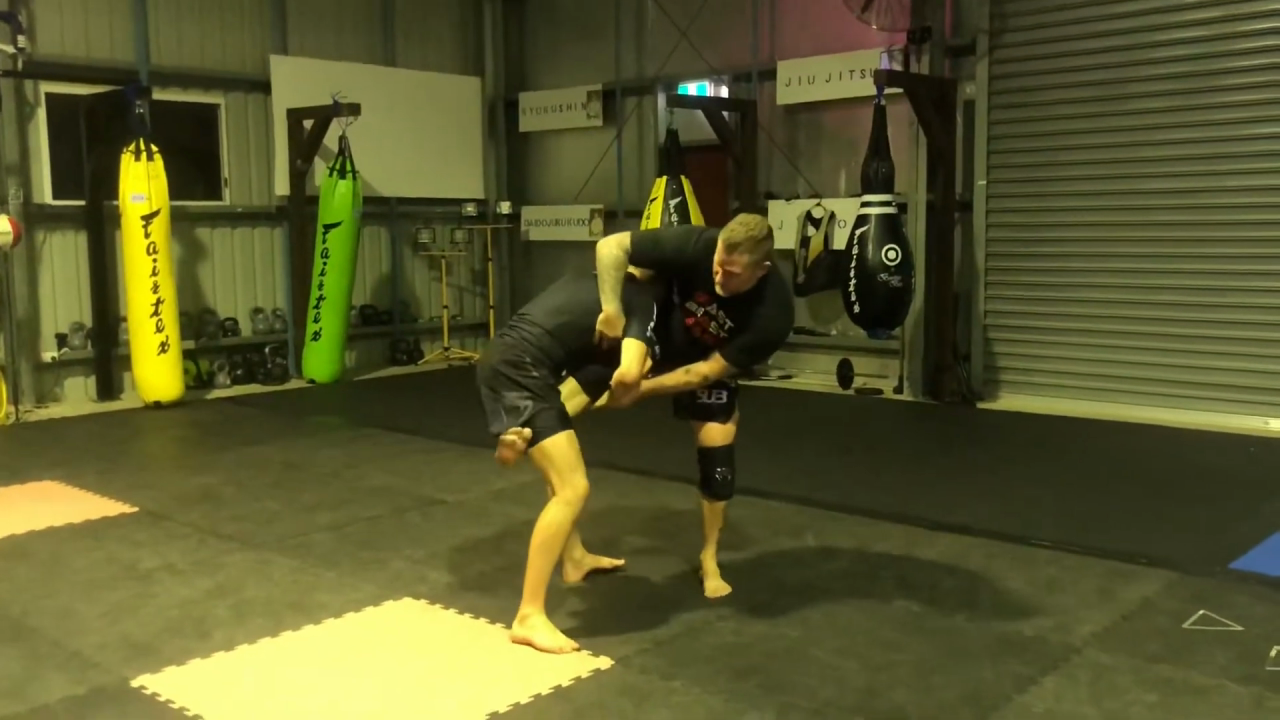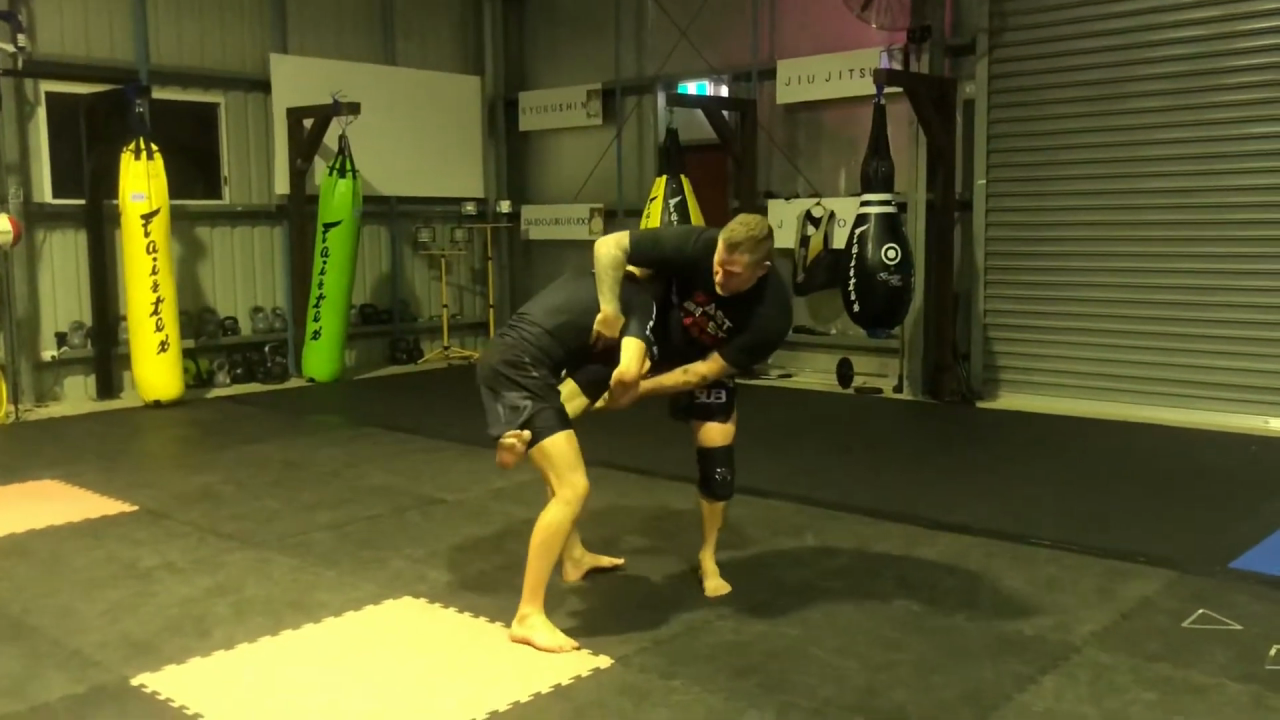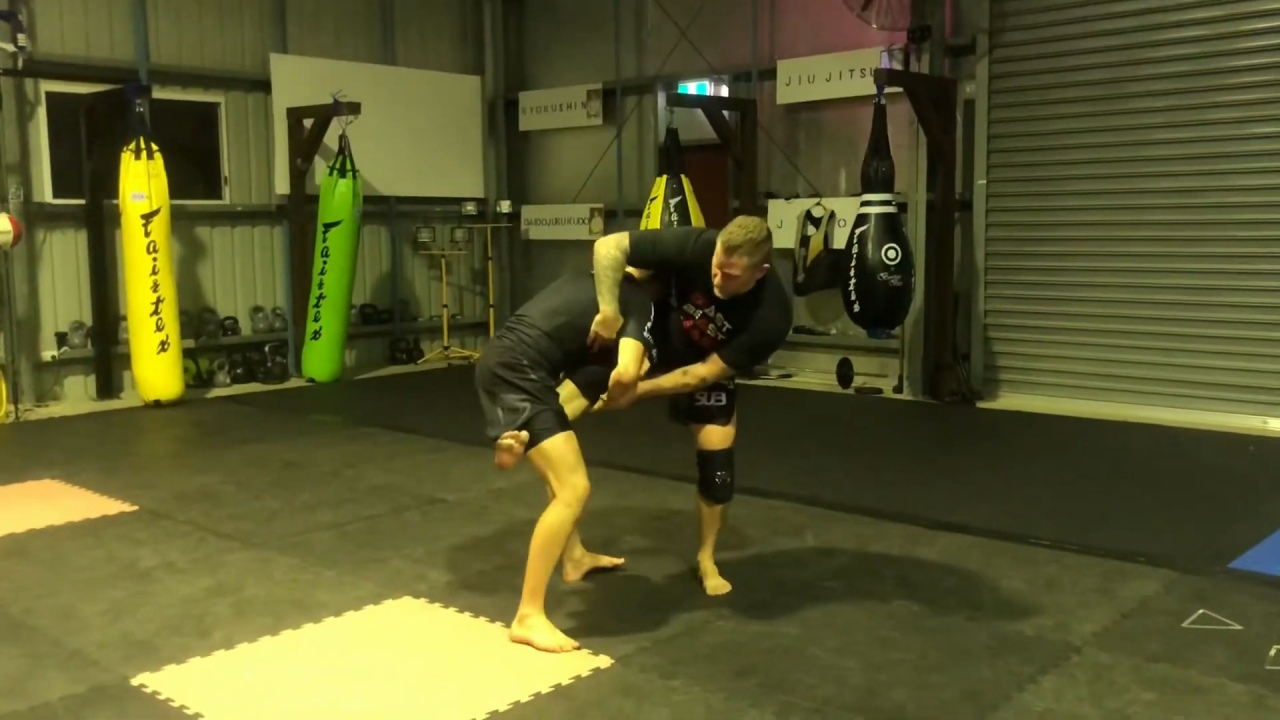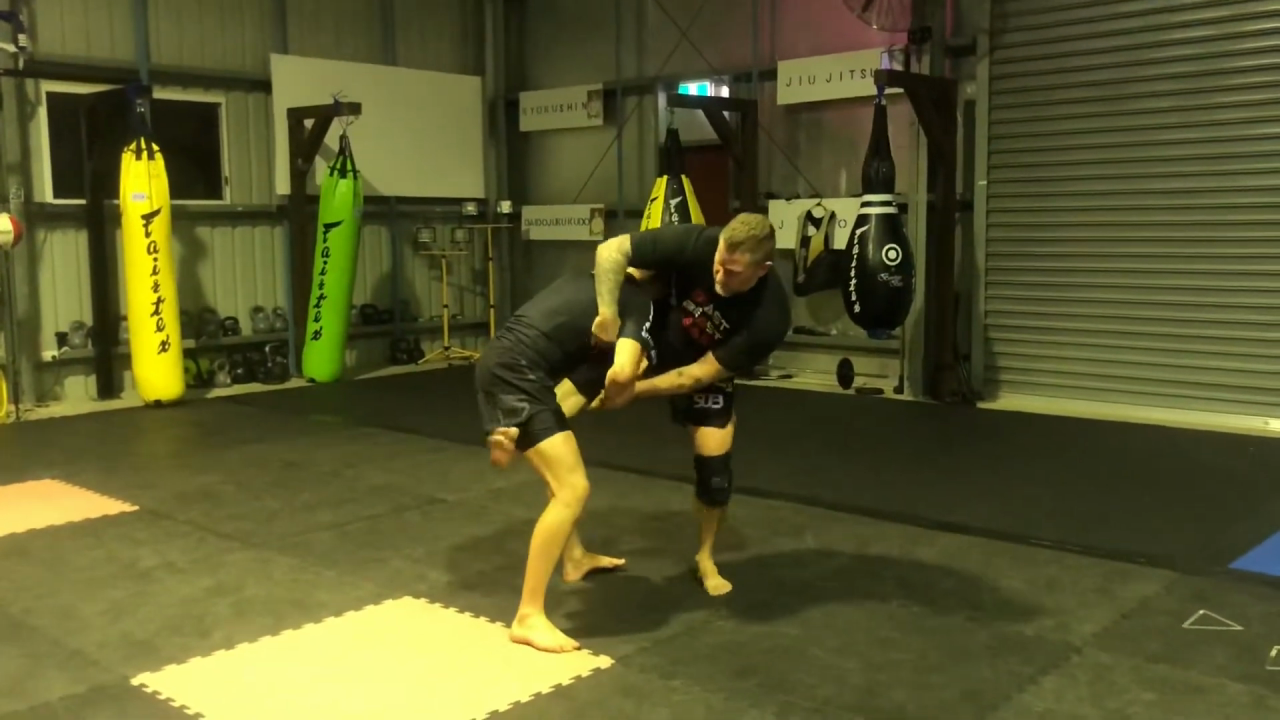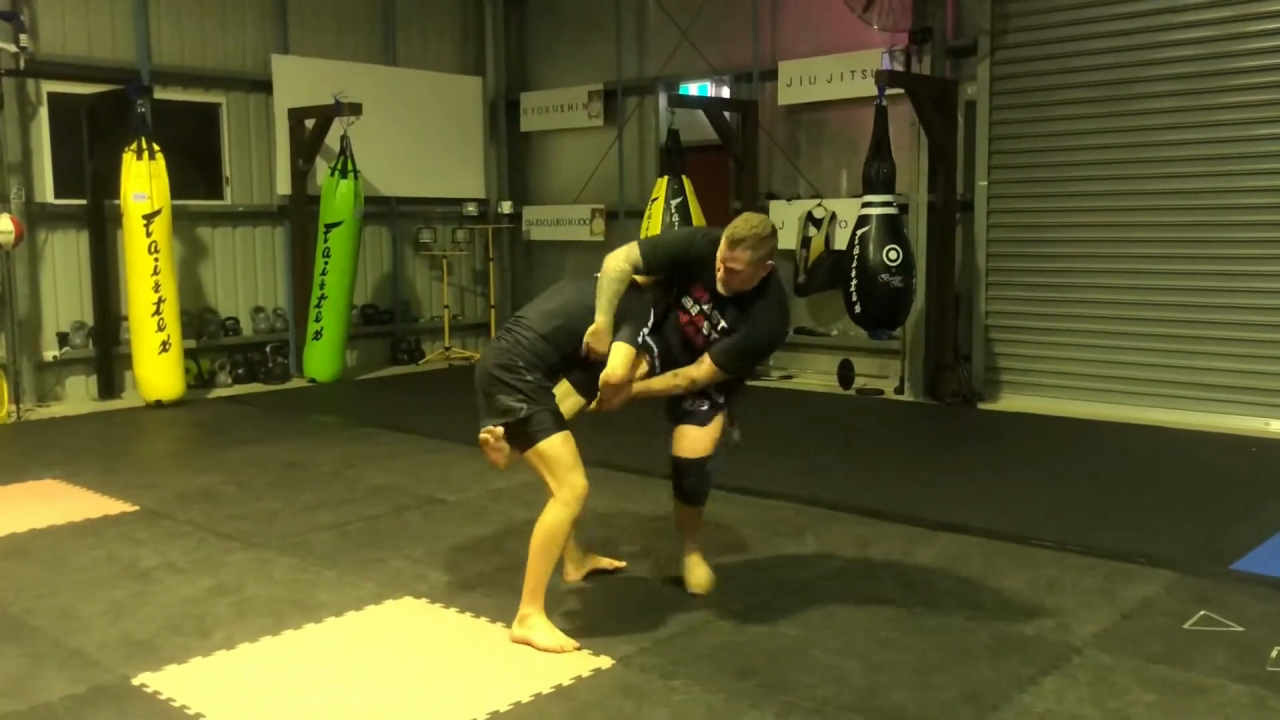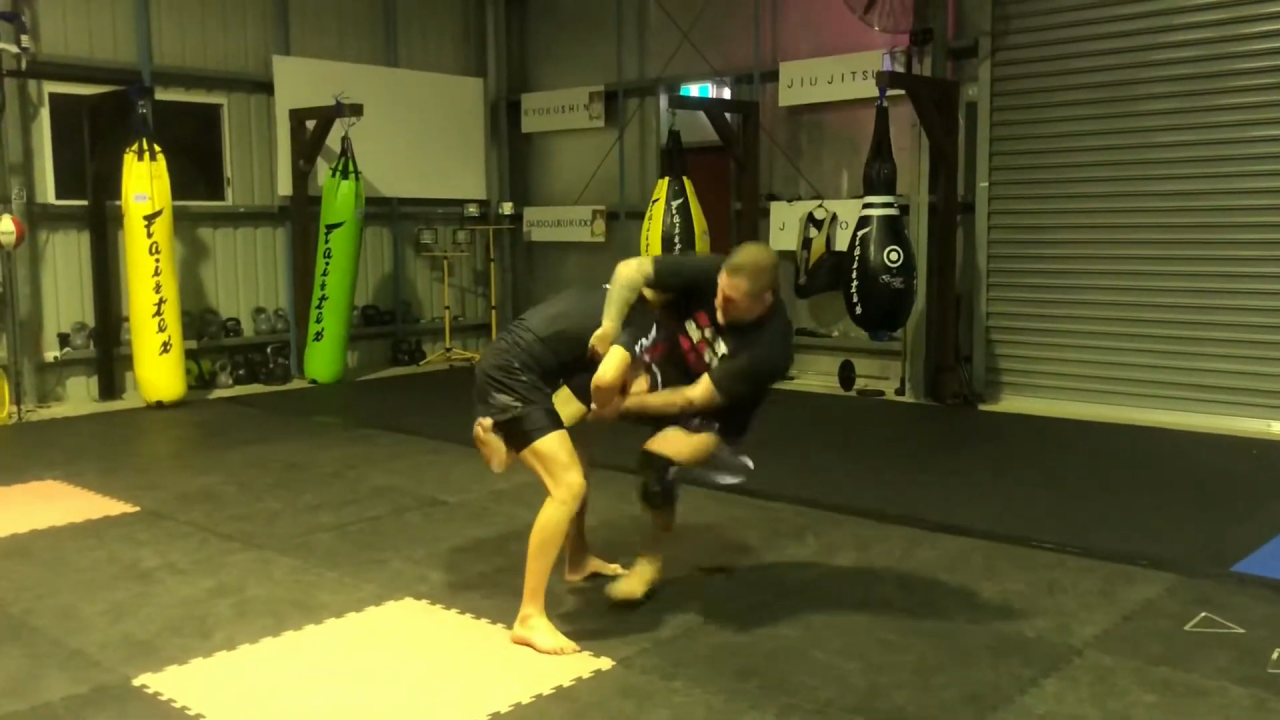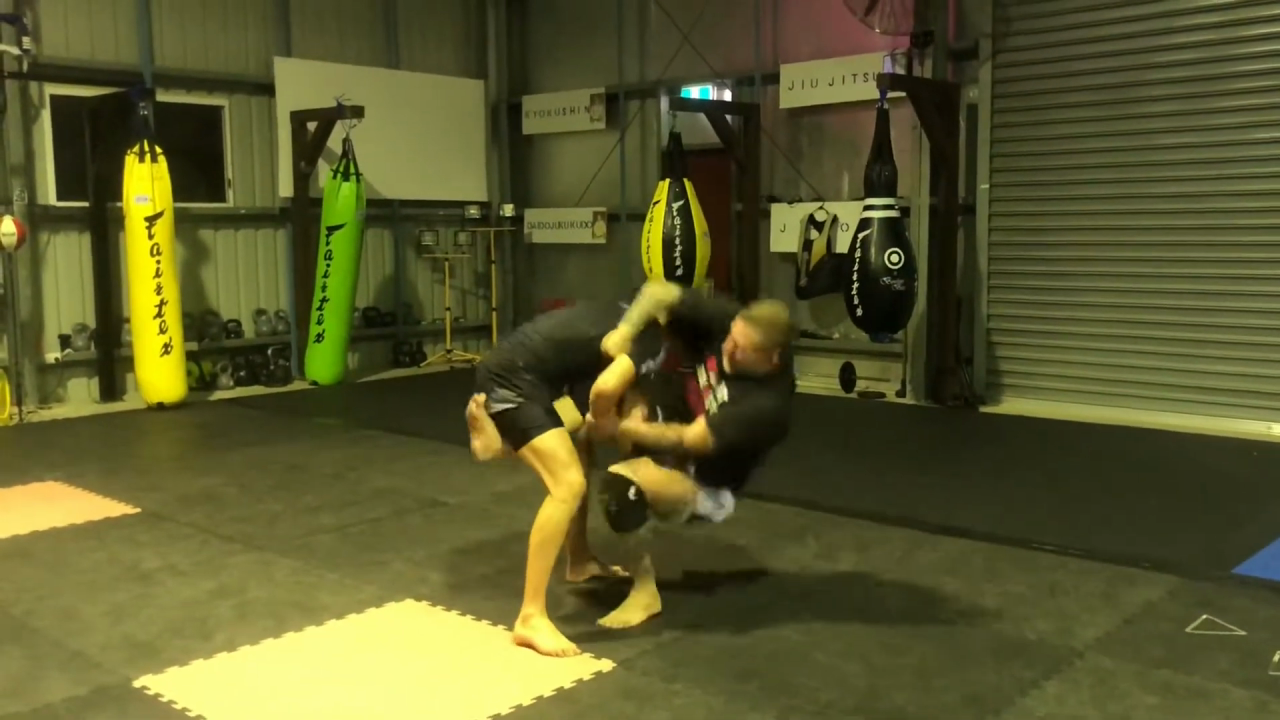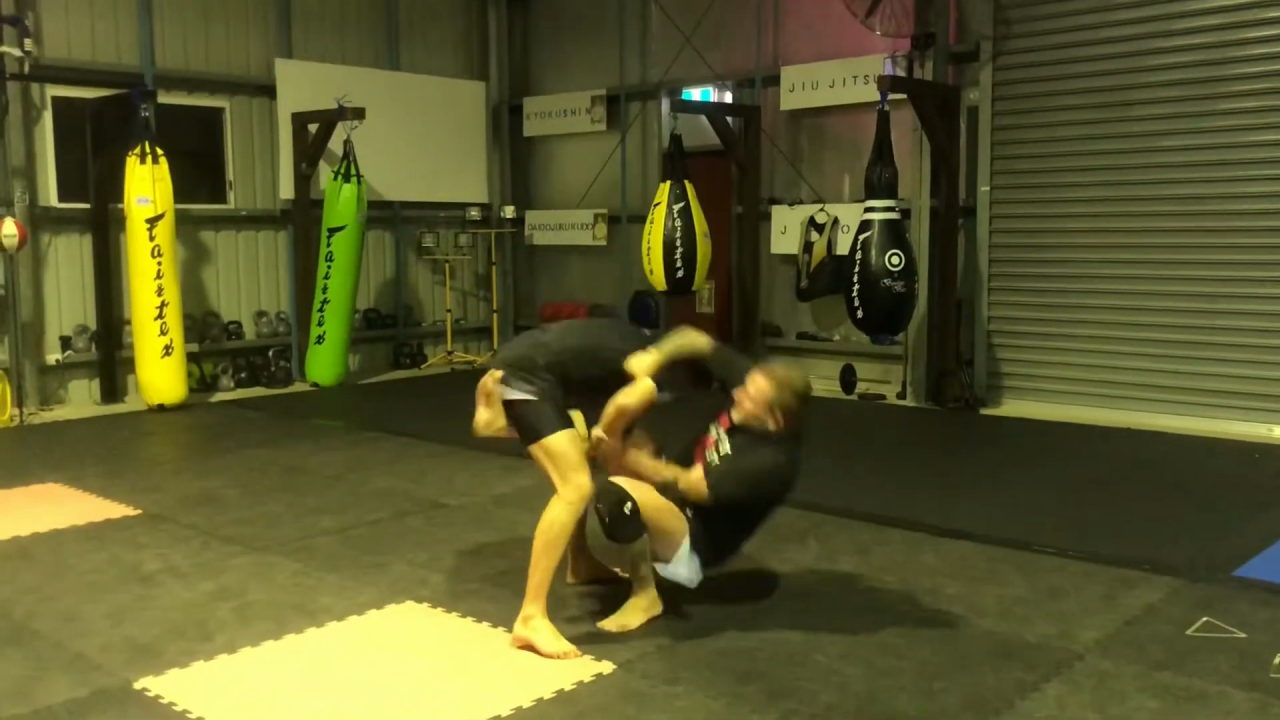
dt=0.1s
person 1, frame 1
left shoulder: (591, 279)
right shoulder: (643, 300)
right elbow: (629, 372)
left hip: (500, 358)
right hip: (521, 371)
left knee: (563, 467)
right knee: (572, 488)
left ankle: (574, 558)
right ankle: (529, 617)
person 1, frame 2
left shoulder: (588, 279)
right shoulder: (643, 299)
right elbow: (628, 372)
left hip: (500, 358)
right hip: (520, 371)
left knee: (562, 467)
right knee: (572, 487)
left ankle: (574, 557)
right ankle: (528, 617)
person 1, frame 3
left shoulder: (590, 280)
right shoulder: (642, 301)
right elbow: (625, 373)
left hip: (499, 360)
right hip: (519, 373)
left knee: (563, 465)
right knee: (573, 488)
left ankle: (575, 557)
right ankle: (528, 617)
person 1, frame 4
left shoulder: (588, 281)
right shoulder: (640, 301)
right elbow: (622, 373)
left hip: (499, 360)
right hip: (518, 373)
left knee: (562, 466)
right knee: (572, 489)
left ankle: (575, 557)
right ankle: (529, 618)
person 1, frame 5
left shoulder: (600, 286)
right shoulder: (643, 305)
right elbow: (614, 375)
left hip: (501, 363)
right hip: (514, 374)
left knee: (566, 463)
right knee: (571, 487)
left ankle: (576, 558)
right ankle: (528, 617)
person 1, frame 6
left shoulder: (604, 296)
right shoulder: (644, 319)
right elbow: (607, 378)
left hip: (503, 365)
right hip: (512, 375)
left knee: (567, 464)
right knee: (568, 487)
left ankle: (578, 560)
right ankle: (529, 618)
person 1, frame 7
left shoulder: (624, 317)
right shoulder: (651, 344)
right elbow: (606, 390)
left hip: (505, 368)
right hip: (515, 375)
left knee: (569, 467)
right knee: (569, 486)
left ankle: (580, 560)
right ankle: (530, 618)
person 1, frame 8
left shoulder: (635, 342)
left hip: (523, 362)
right hip: (530, 373)
left knee: (577, 470)
right knee: (576, 488)
left ankle: (582, 564)
right ankle: (531, 620)
person 2, frame 1
left shoulder: (773, 314)
right shoulder: (695, 245)
left elbow: (708, 372)
right elbow: (610, 247)
left wrist: (642, 389)
right wrist: (613, 309)
left hip: (709, 367)
right hip: (653, 333)
left knee: (718, 461)
left ankle: (709, 559)
person 2, frame 2
left shoulder: (771, 313)
right shoulder: (695, 245)
left elbow: (706, 371)
right elbow: (609, 246)
left wrist: (641, 389)
right wrist: (611, 310)
left hip: (708, 367)
right hip: (652, 333)
left knee: (717, 460)
left ankle: (708, 558)
person 2, frame 3
left shoulder: (770, 316)
right shoulder: (694, 246)
left elbow: (706, 373)
right elbow: (608, 247)
left wrist: (639, 390)
right wrist: (609, 311)
left hip: (706, 369)
right hip: (652, 335)
left knee: (717, 460)
left ankle: (706, 557)
person 2, frame 4
left shoulder: (769, 316)
right shoulder: (695, 244)
left elbow: (702, 374)
right elbow: (610, 251)
left wrist: (635, 390)
right wrist: (608, 313)
left hip: (704, 371)
right hip: (652, 337)
left knee: (714, 465)
left ankle: (705, 557)
person 2, frame 5
left shoulder: (767, 319)
right shoulder: (701, 244)
left elbow: (696, 379)
right elbow: (622, 260)
left wrist: (628, 392)
right wrist: (603, 322)
left hip: (705, 385)
right hip: (661, 347)
left knee: (691, 463)
left ankle: (691, 550)
person 2, frame 6
left shoulder: (768, 348)
right shoulder: (708, 273)
left elbow: (694, 400)
right elbow: (633, 269)
left wrist: (625, 405)
right wrist: (610, 327)
left hip: (710, 413)
left knee: (658, 457)
left ankle: (651, 558)
person 2, frame 7
left shoulder: (768, 411)
right shoulder: (730, 321)
left elbow: (689, 440)
right elbow: (661, 293)
left wrist: (621, 427)
right wrist: (624, 331)
left hip: (705, 481)
left knee: (620, 483)
left ankle: (645, 591)
person 2, frame 8
left shoulder: (772, 466)
right shoulder: (749, 377)
left elbow: (687, 486)
right elbow: (698, 342)
left wrist: (622, 456)
right wrist: (653, 357)
left hip: (695, 543)
right hip: (682, 502)
left knee: (616, 498)
left ankle: (644, 596)
